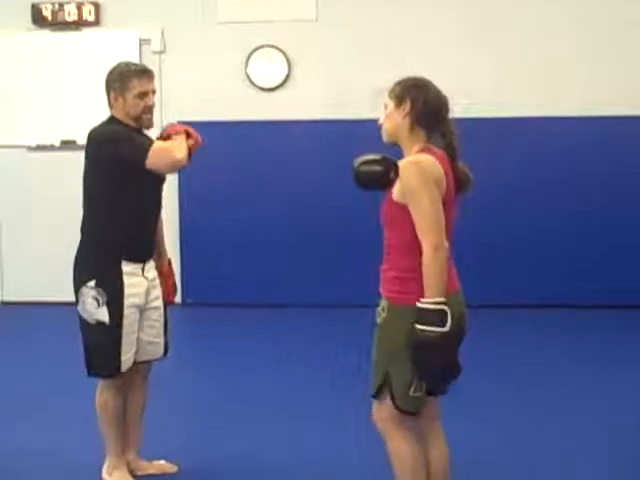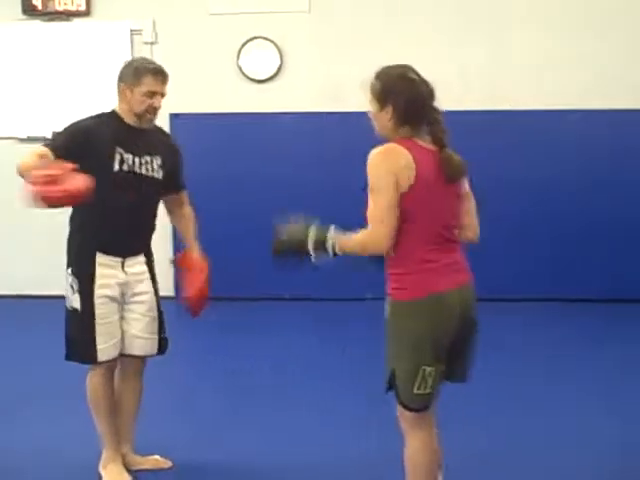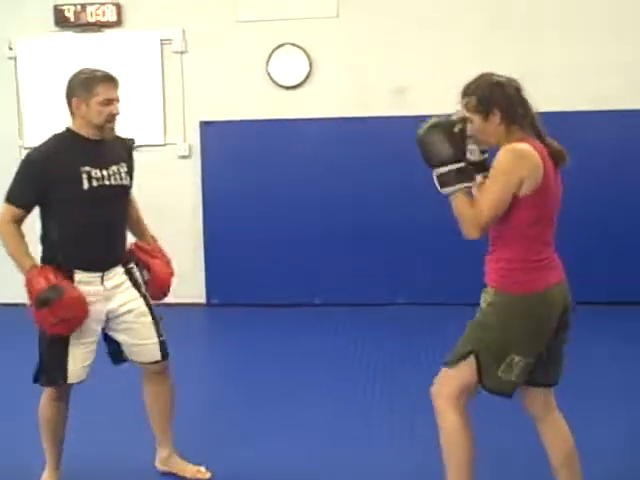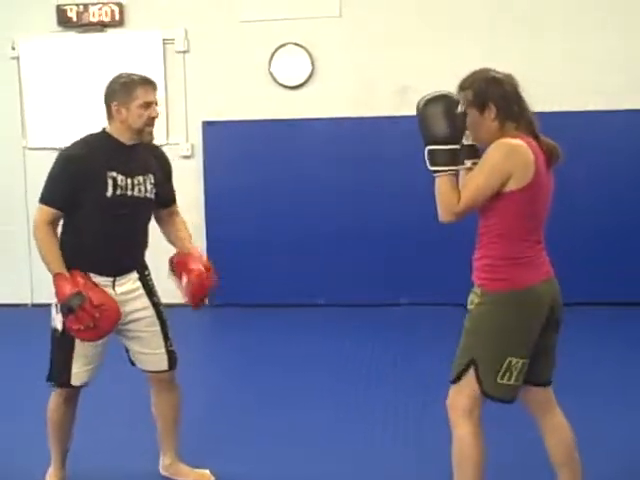
dt=1s
person 1, frame 1
left shoulder: (145, 141)
right shoulder: (107, 138)
right elbow: (173, 159)
left wrist: (163, 260)
right wrist: (179, 138)
left hip: (144, 270)
right hip: (106, 273)
left knee: (140, 368)
right knee: (113, 373)
person 1, frame 2
left shoulder: (164, 145)
right shoulder: (90, 132)
left elbow: (177, 204)
right elbow: (28, 163)
left wrist: (193, 255)
right wrist: (47, 171)
left hip: (137, 263)
right hip: (93, 263)
left knee: (136, 359)
right knee: (100, 361)
person 1, frame 3
left shoulder: (121, 148)
right shoulder: (46, 158)
left wrist: (149, 245)
right wrist: (35, 276)
left hip: (120, 276)
right hip: (70, 285)
left knee: (156, 365)
right knee: (58, 385)
person 1, frame 4
left shoulder: (156, 160)
right shoulder: (78, 158)
left elbow: (168, 216)
right elbow: (43, 224)
left wrist: (189, 253)
right wrist: (63, 281)
left hip: (134, 283)
right hip: (84, 285)
left knee: (164, 374)
right knee: (67, 387)
person 2, frame 1
left shoulder: (416, 166)
right shoulder: (433, 160)
left elbow: (435, 247)
left wrist: (433, 321)
right wrist: (393, 176)
left hip: (413, 308)
right hip: (430, 302)
left knee: (390, 418)
right knee: (422, 418)
person 2, frame 2
left shoulder: (386, 158)
right shoulder: (449, 159)
left elbow: (379, 241)
right elbow: (470, 231)
left wrist: (316, 240)
left hip: (418, 301)
right hip: (459, 292)
left knee: (414, 416)
right knee: (419, 404)
person 2, frame 3
left shoulder: (514, 156)
right shoulder: (540, 153)
left elbow: (474, 227)
left wrist: (448, 168)
right wrist: (469, 168)
left hip: (518, 297)
right hip: (549, 292)
left knee: (447, 394)
right knee: (541, 404)
person 2, frame 4
left shoulder: (507, 151)
right shoulder: (532, 150)
left elbow: (450, 210)
right elbow: (476, 196)
left wrist: (441, 148)
right wrist: (466, 153)
left hip: (506, 297)
right hip: (537, 290)
left knee: (462, 407)
right knee: (540, 400)
